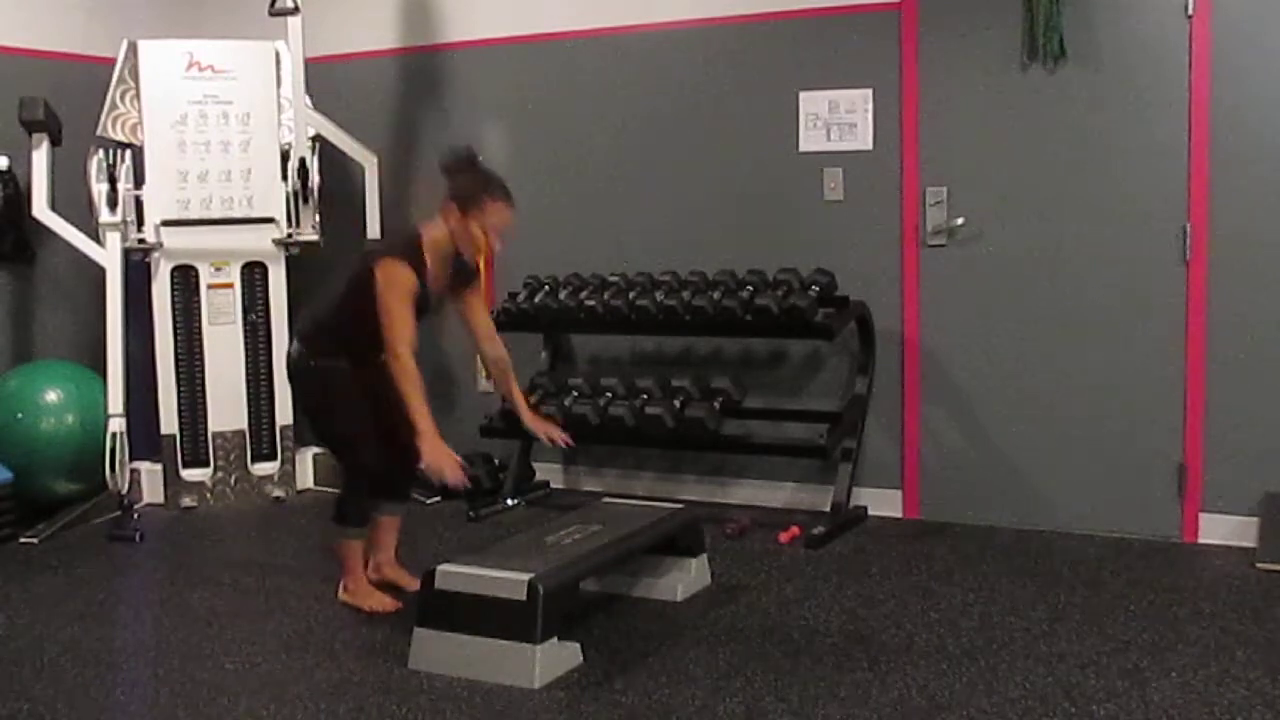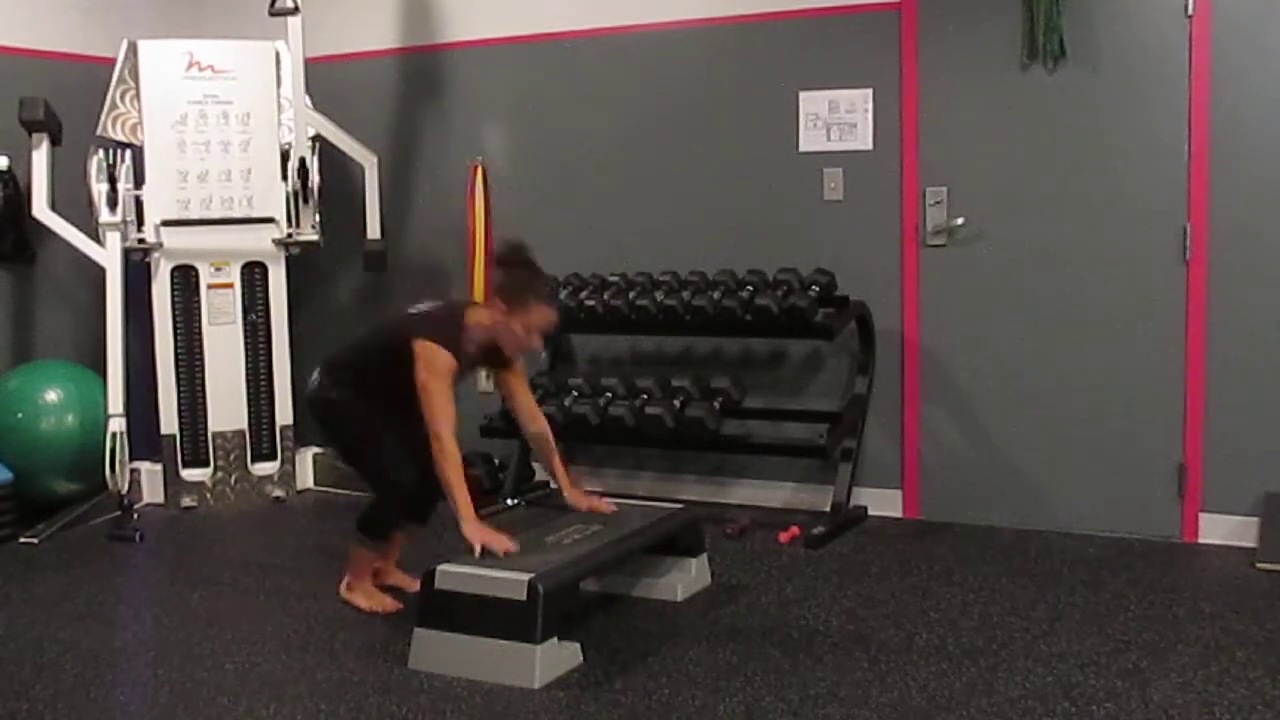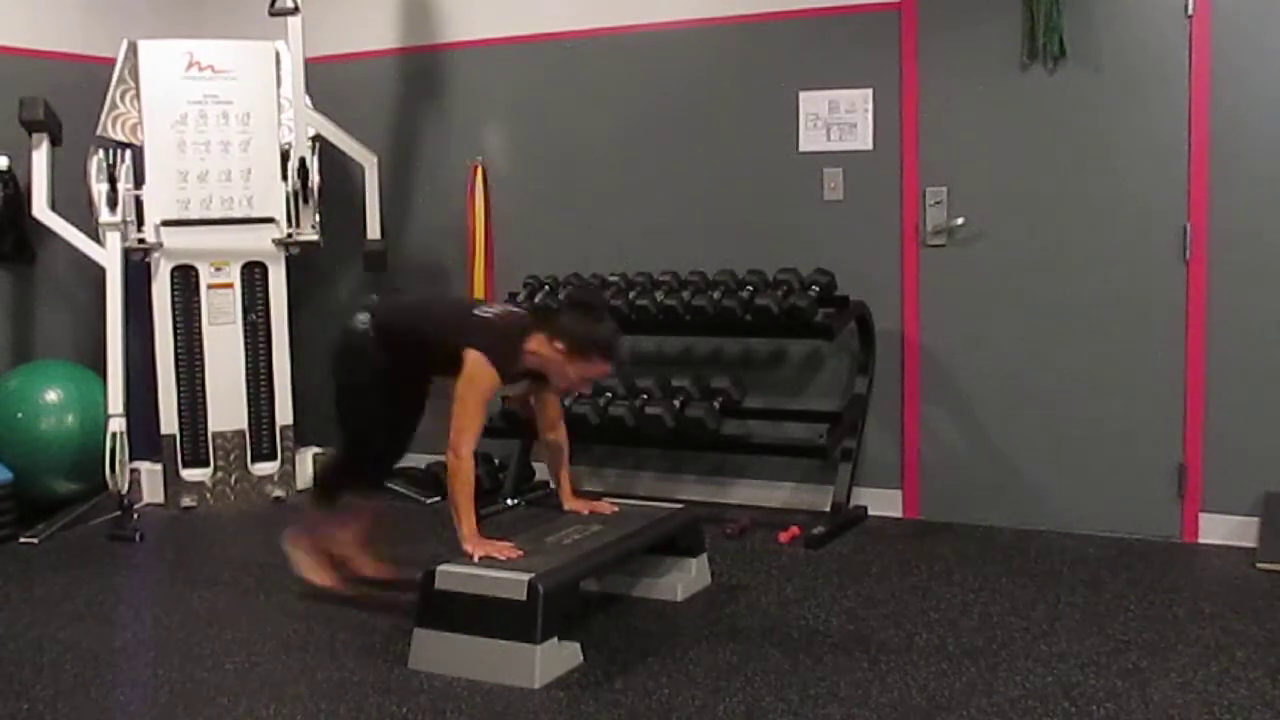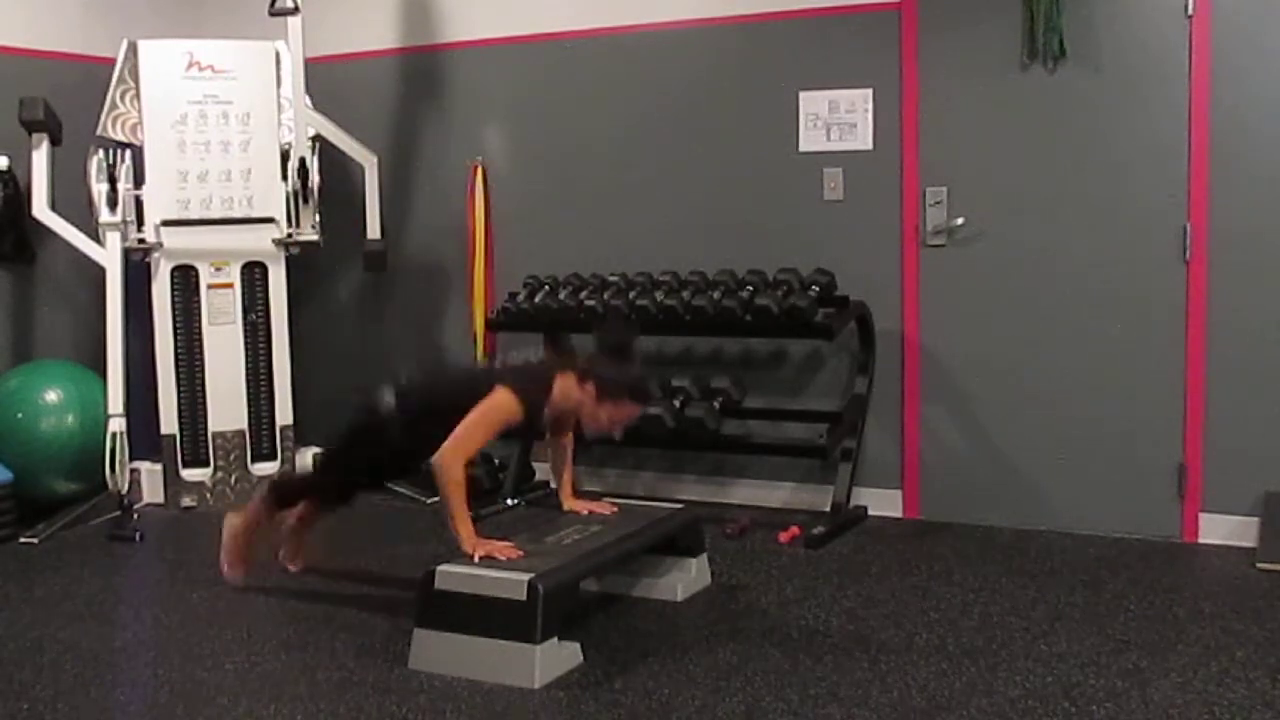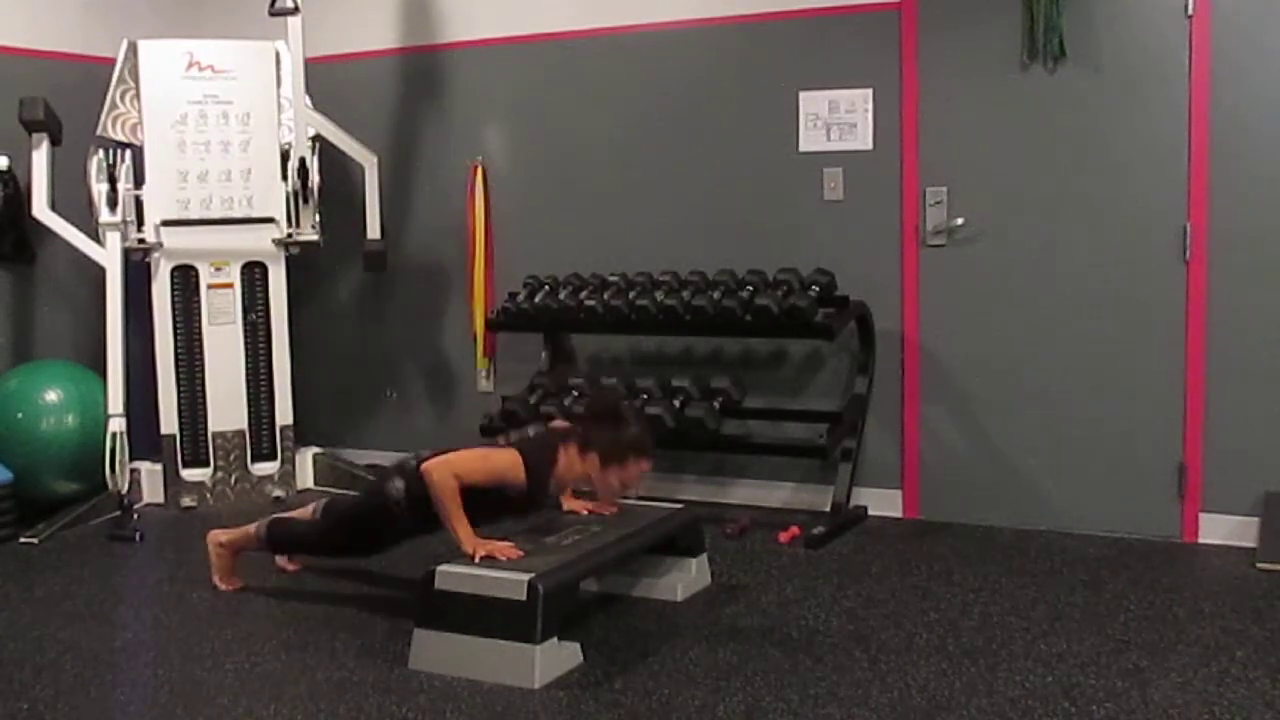
dt=0.2s
person 1, frame 1
left shoulder: (462, 268)
right shoulder: (401, 262)
left elbow: (490, 345)
right elbow: (403, 358)
left wrist: (526, 415)
right wrist: (430, 439)
left hip: (364, 362)
right hip: (318, 364)
left knee: (402, 456)
right knee: (366, 464)
left ankle: (382, 563)
right ankle: (352, 581)
person 1, frame 2
left shoulder: (499, 342)
right shoulder: (437, 341)
left elbow: (532, 420)
right elbow: (442, 437)
left wrist: (567, 488)
right wrist: (471, 524)
left hip: (388, 394)
right hip: (338, 393)
left knee: (428, 480)
right knee: (403, 486)
left ankle: (385, 566)
right ankle: (357, 580)
person 1, frame 3
left shoulder: (548, 352)
right shoulder: (491, 355)
left elbow: (552, 432)
right elbow: (459, 452)
left wrist: (568, 497)
right wrist: (470, 538)
left hip: (416, 351)
right hip: (369, 343)
left knee: (384, 455)
right knee: (363, 453)
left ankle: (349, 546)
right ankle: (305, 540)
person 1, frame 4
left shoulder: (570, 388)
right shoulder: (520, 399)
left elbow: (562, 432)
right elbow: (446, 462)
left wrist: (567, 496)
right wrist: (468, 540)
left hip: (427, 416)
right hip: (398, 420)
left knee: (352, 481)
right knee: (334, 482)
left ankle: (294, 530)
right ankle: (240, 527)
person 1, frame 5
left shoulder: (574, 443)
right shoulder: (524, 470)
left elbow: (553, 424)
right elbow: (437, 471)
left wrist: (566, 497)
right wrist: (469, 542)
left hip: (419, 488)
right hip: (410, 495)
left knee: (344, 516)
right knee: (330, 536)
left ankle: (296, 522)
right ankle: (227, 542)
